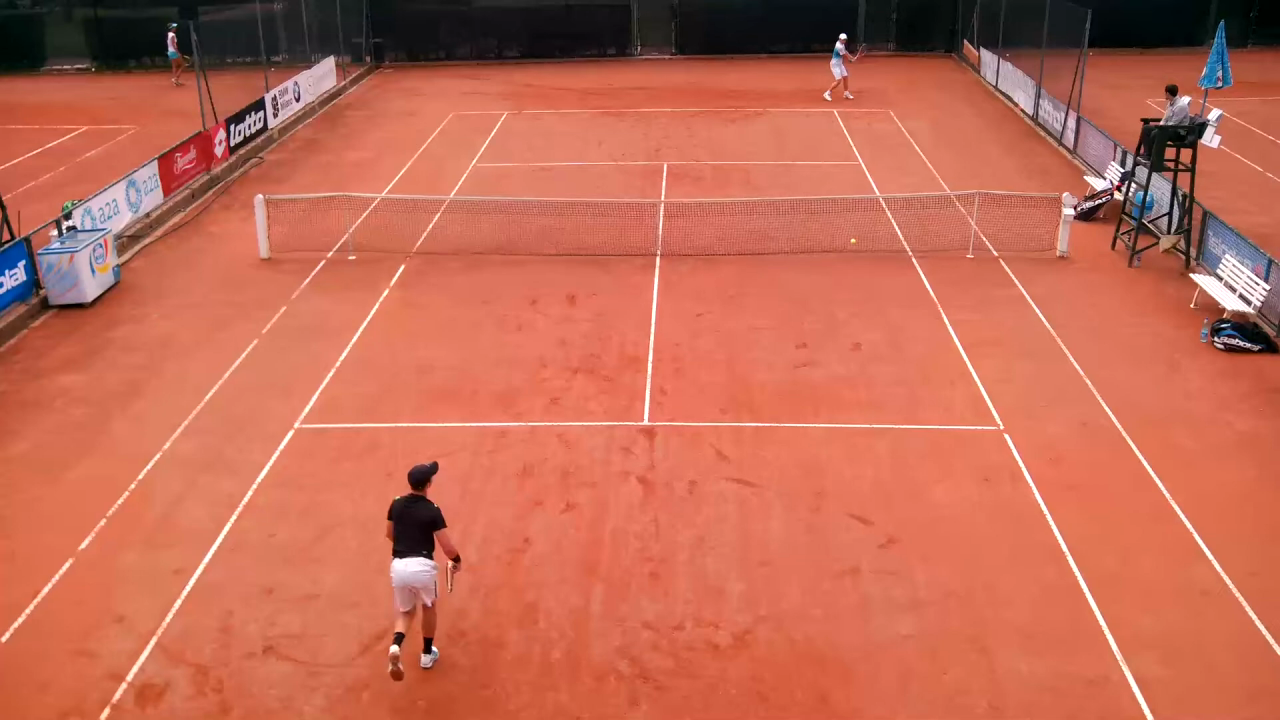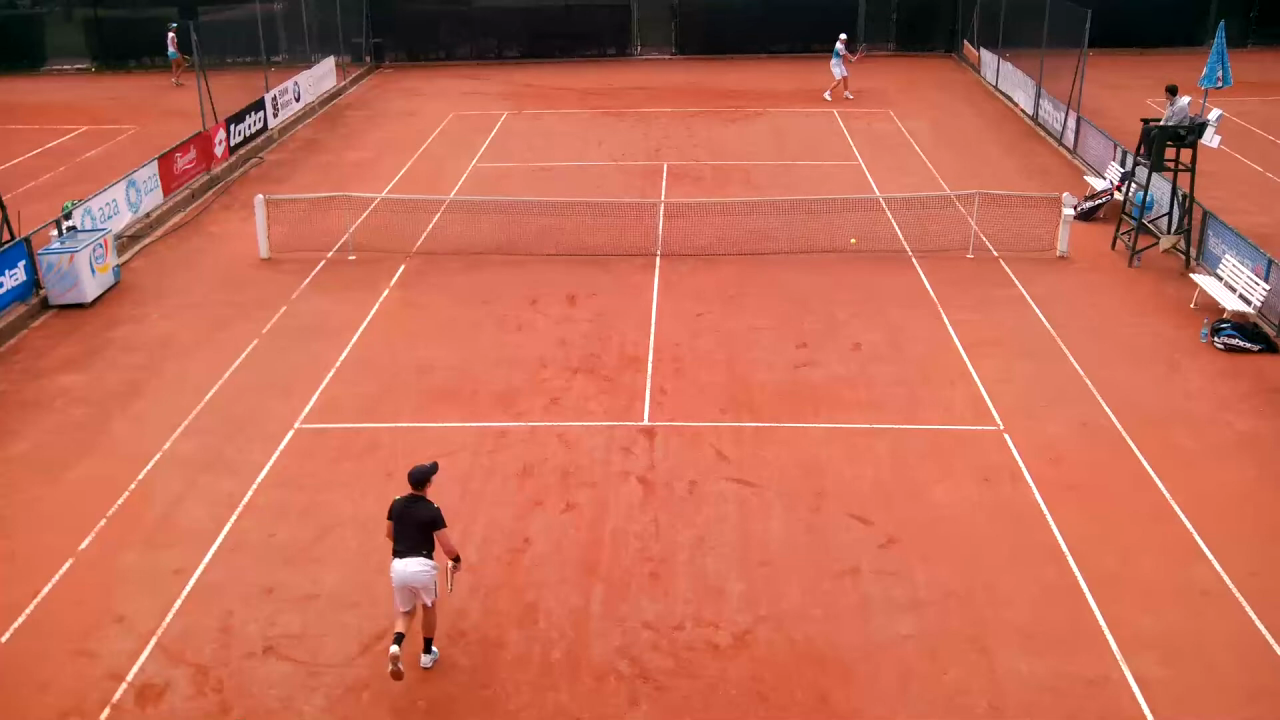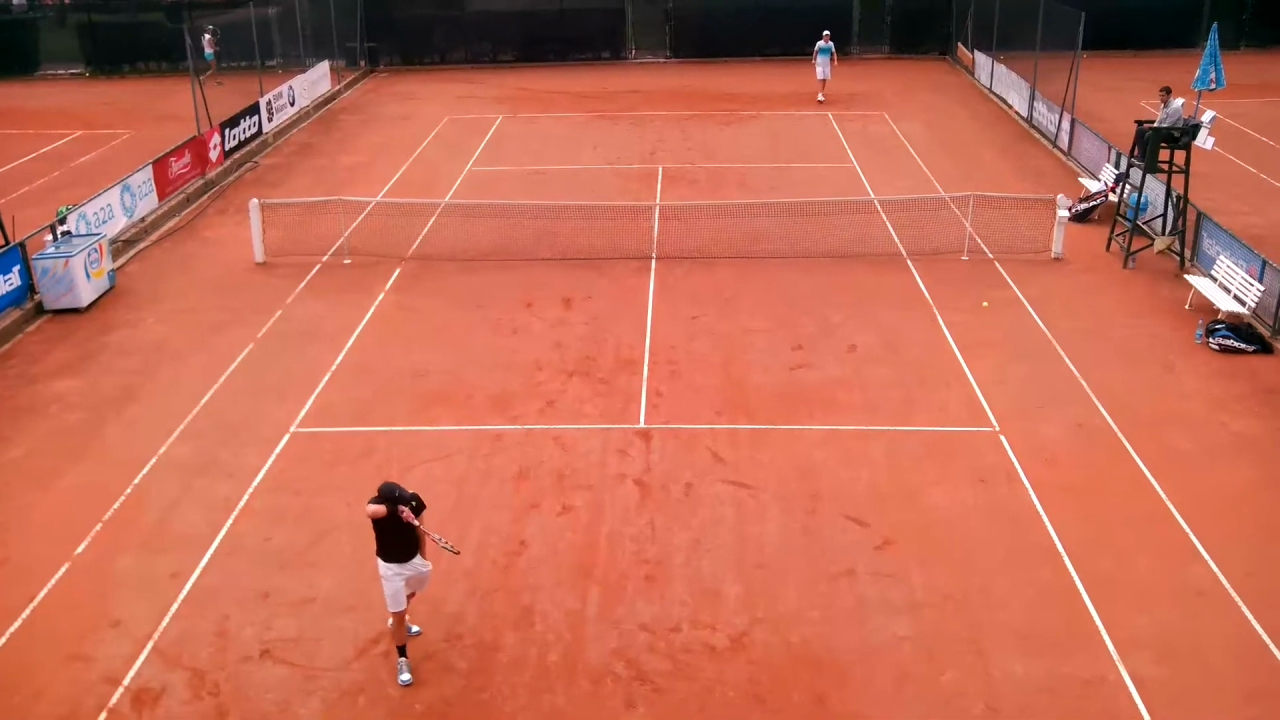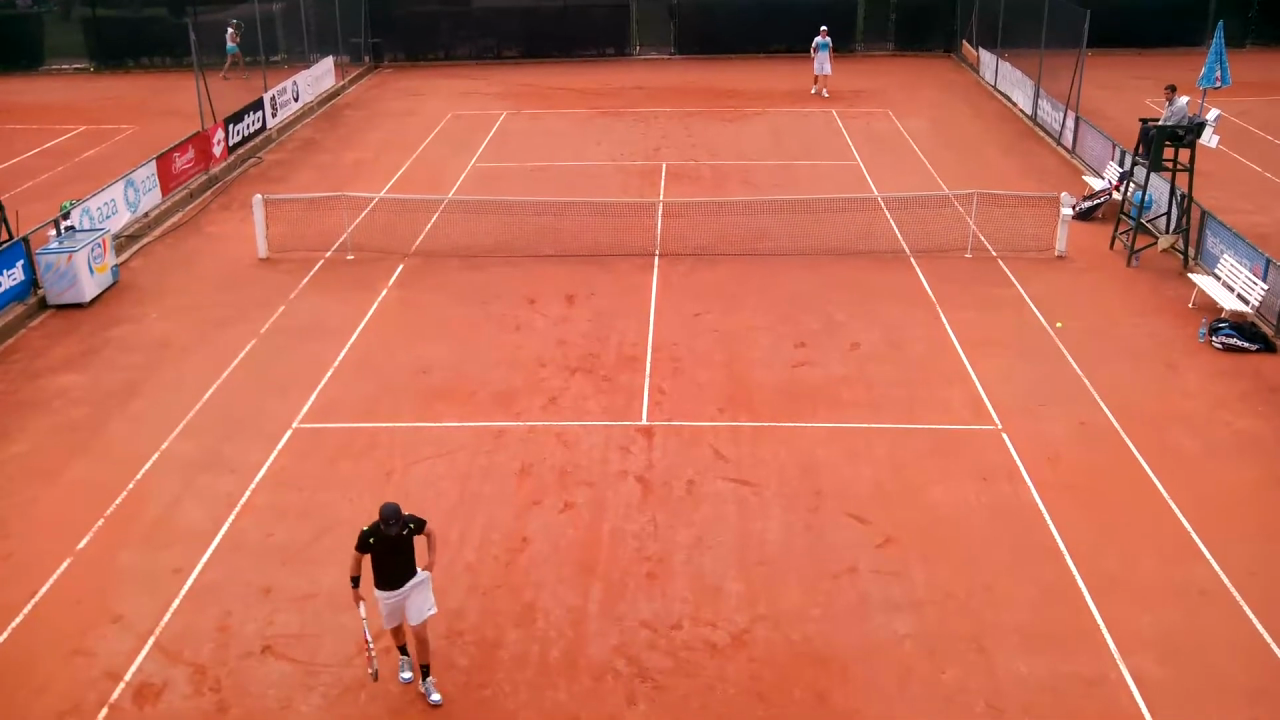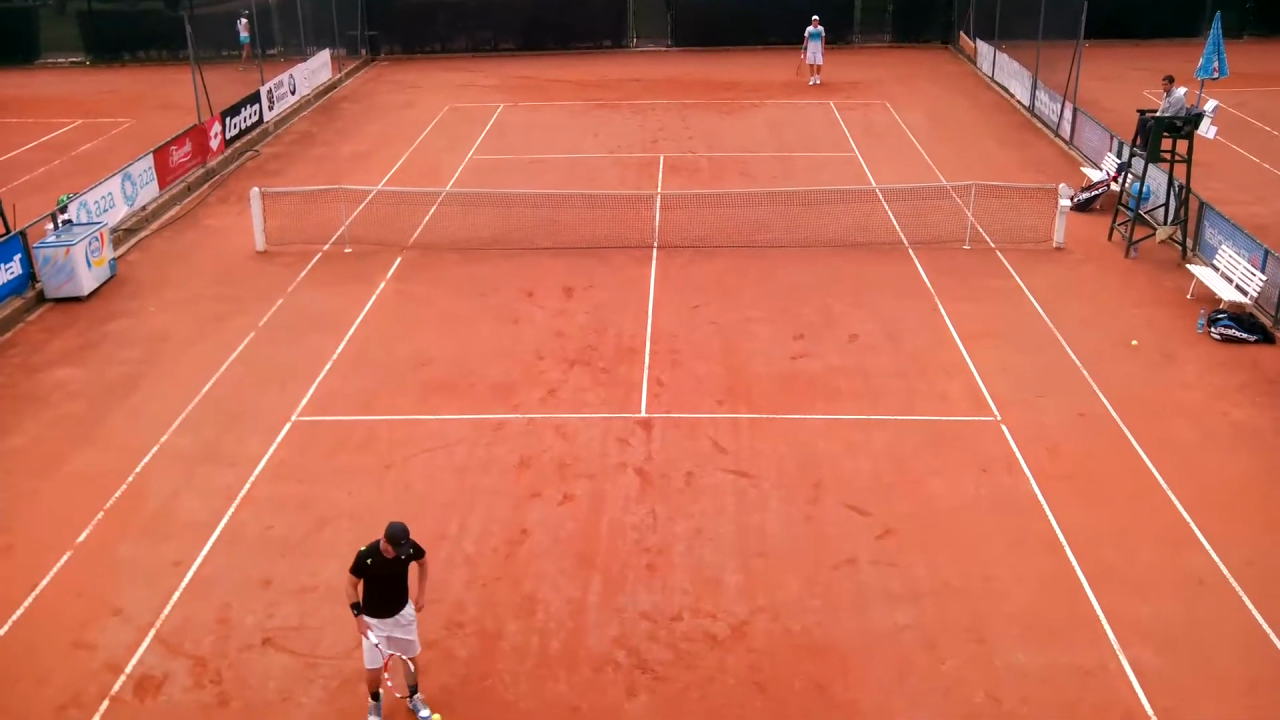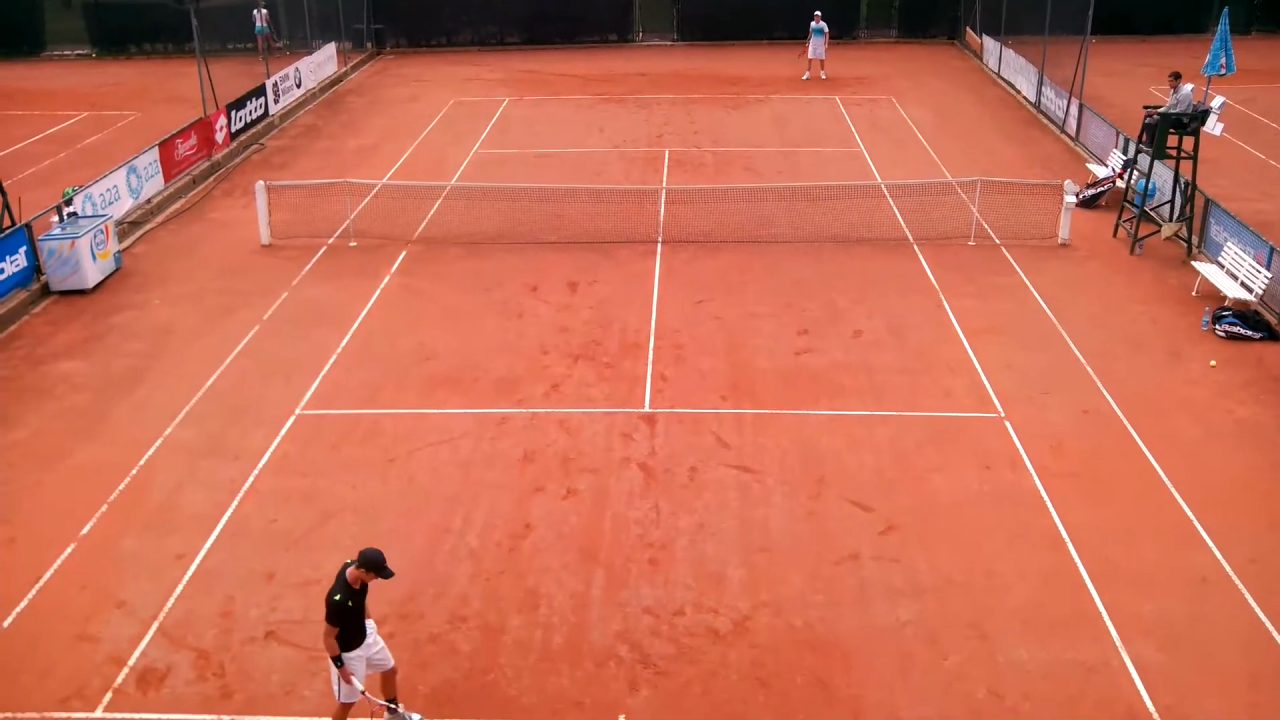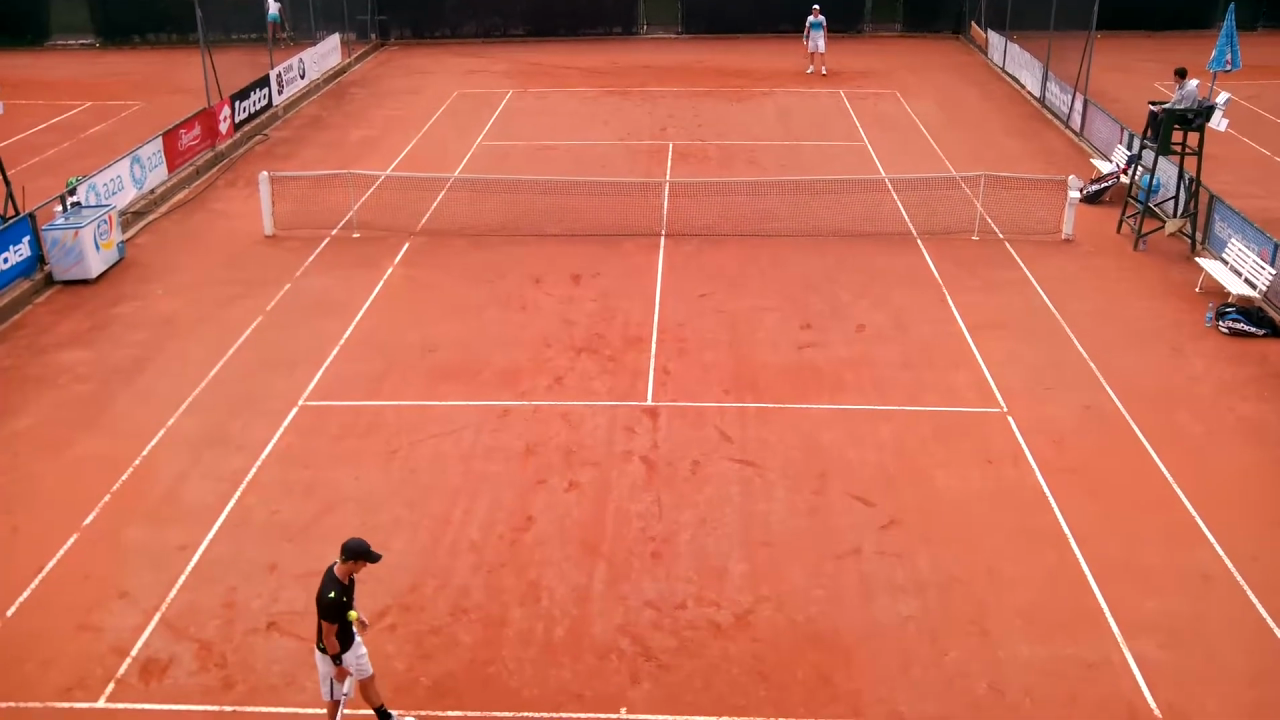
dt=0.5s
person 1, frame 1
left shoulder: (396, 504)
right shoulder: (432, 511)
right elbow: (447, 547)
right wrist: (457, 561)
left hip: (398, 566)
right hip: (422, 566)
left knee: (405, 613)
right knee: (429, 606)
left ankle: (396, 646)
right ankle: (427, 654)
person 1, frame 2
left shoulder: (396, 504)
right shoulder: (431, 511)
right elbow: (447, 548)
right wrist: (457, 561)
left hip: (398, 566)
right hip: (421, 566)
left knee: (405, 612)
right knee: (429, 607)
left ankle: (396, 646)
right ankle: (427, 653)
person 1, frame 3
left shoulder: (413, 500)
right shoulder: (377, 504)
right elbow: (370, 511)
left wrist: (422, 555)
right wrist: (397, 510)
left hip: (413, 560)
right hip: (391, 566)
left knee: (409, 593)
right knee: (399, 614)
left ankle: (396, 621)
right ankle: (402, 661)
person 1, frame 4
left shoulder: (411, 522)
right shoulder: (368, 535)
left elbow: (430, 531)
right elbow: (356, 559)
left wrist: (431, 559)
right wrist: (355, 588)
left hip: (413, 583)
right hip: (386, 591)
left knee: (420, 633)
right knee: (396, 629)
left ankle: (427, 681)
right ankle: (404, 658)
person 1, frame 5
left shoulder: (410, 547)
right shoulder: (366, 555)
left elbow: (423, 563)
right elbow: (351, 586)
left wrist: (420, 594)
right wrist: (358, 616)
left hip: (403, 613)
right hip: (374, 620)
left knee: (410, 658)
right knee: (373, 673)
left ankle: (414, 697)
right ankle: (375, 702)
person 1, frame 6
left shoulder: (352, 566)
right shoulder: (338, 600)
right elbow: (328, 638)
right wrist: (341, 668)
left hip: (366, 634)
right hip: (348, 651)
left knee: (389, 670)
right knee: (348, 700)
person 1, frame 7
left shoulder: (341, 569)
right shoulder: (331, 597)
right elbow: (328, 637)
left wrist: (358, 616)
right wrist: (339, 666)
left hip: (351, 640)
right hip: (335, 651)
left knee: (367, 679)
right knee: (338, 698)
